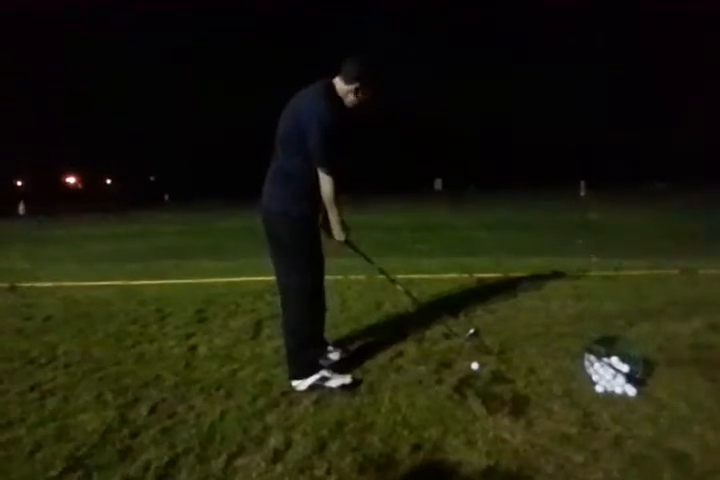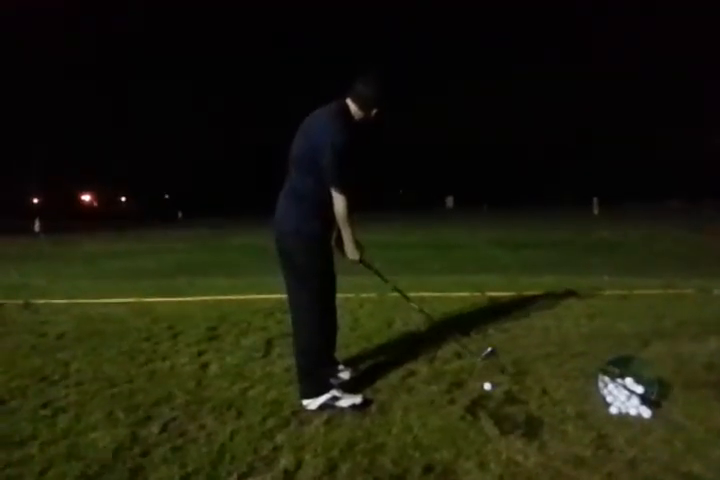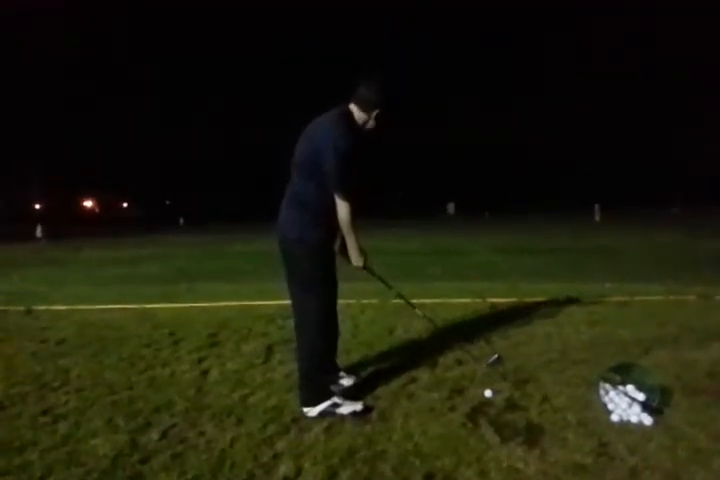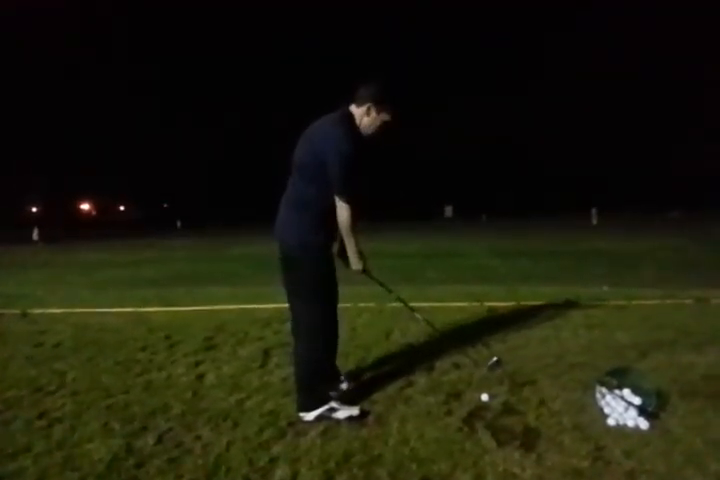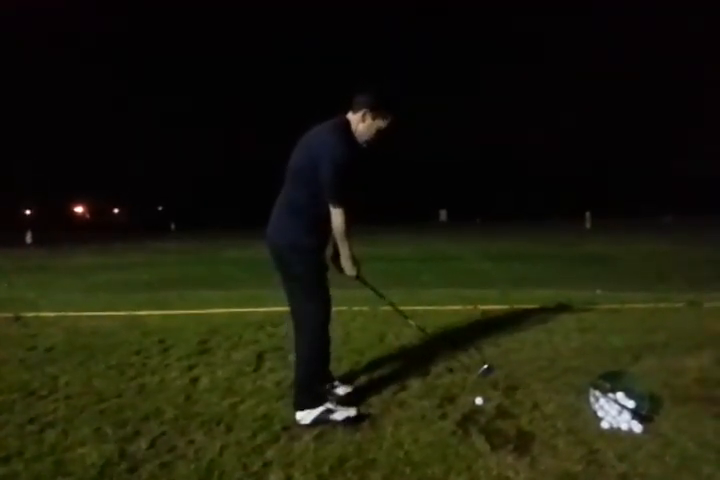
dt=1s
person 1, frame 1
left shoulder: (319, 98)
right shoulder: (321, 107)
right elbow: (324, 172)
left wrist: (325, 214)
right wrist: (335, 220)
left hip: (289, 202)
right hip: (289, 207)
left knee: (310, 280)
right knee: (300, 286)
left ankle: (313, 346)
right ankle: (306, 371)
person 1, frame 2
left shoulder: (331, 119)
right shoulder: (334, 129)
right elbow: (337, 191)
left wrist: (335, 230)
right wrist: (349, 239)
left hip: (303, 220)
right hip: (301, 226)
left knee: (322, 298)
right knee: (311, 304)
left ankle: (324, 364)
right ankle: (316, 390)
person 1, frame 3
left shoulder: (335, 124)
right shoulder: (339, 135)
right elbow: (341, 198)
left wrist: (340, 238)
right wrist: (353, 247)
left hip: (306, 226)
right hip: (305, 231)
left knee: (323, 305)
right knee: (315, 310)
left ankle: (326, 371)
right ankle: (317, 397)
person 1, frame 4
left shoulder: (332, 128)
right shoulder: (340, 136)
right elbow: (342, 202)
left wrist: (342, 244)
right wrist: (352, 250)
left hip: (303, 230)
right hip: (304, 236)
left knee: (324, 309)
right knee: (312, 316)
left ankle: (326, 376)
right ankle: (313, 402)
person 1, frame 5
left shoulder: (331, 136)
right shoulder: (335, 143)
right elbow: (335, 207)
left wrist: (337, 249)
right wrist: (345, 254)
left hip: (295, 234)
right hip: (294, 238)
left knee: (316, 312)
right knee: (313, 315)
left ankle: (320, 380)
right ankle: (309, 403)
